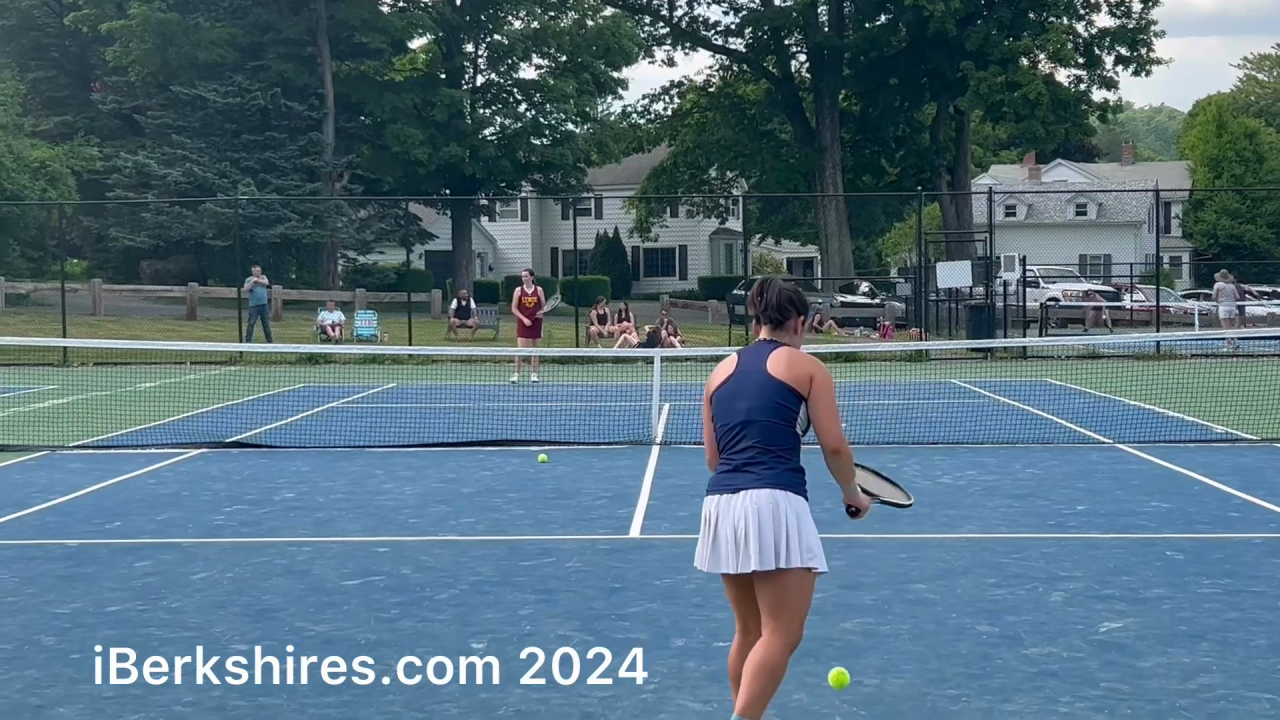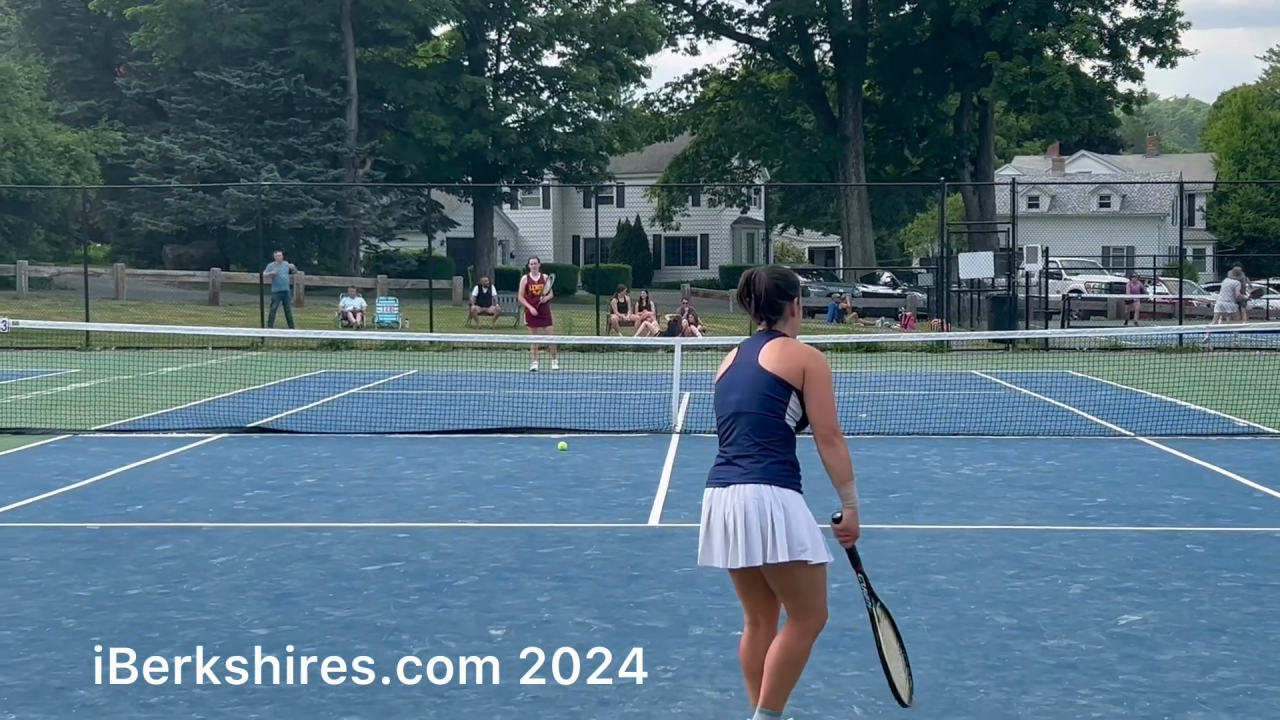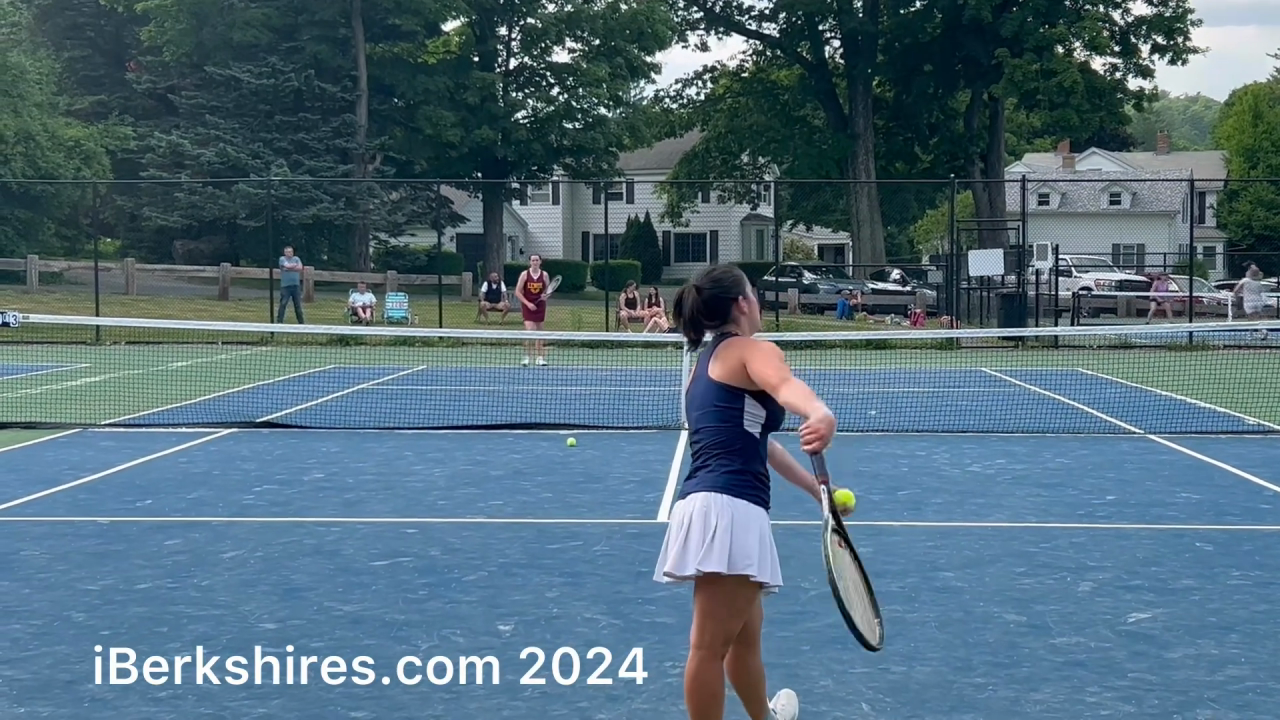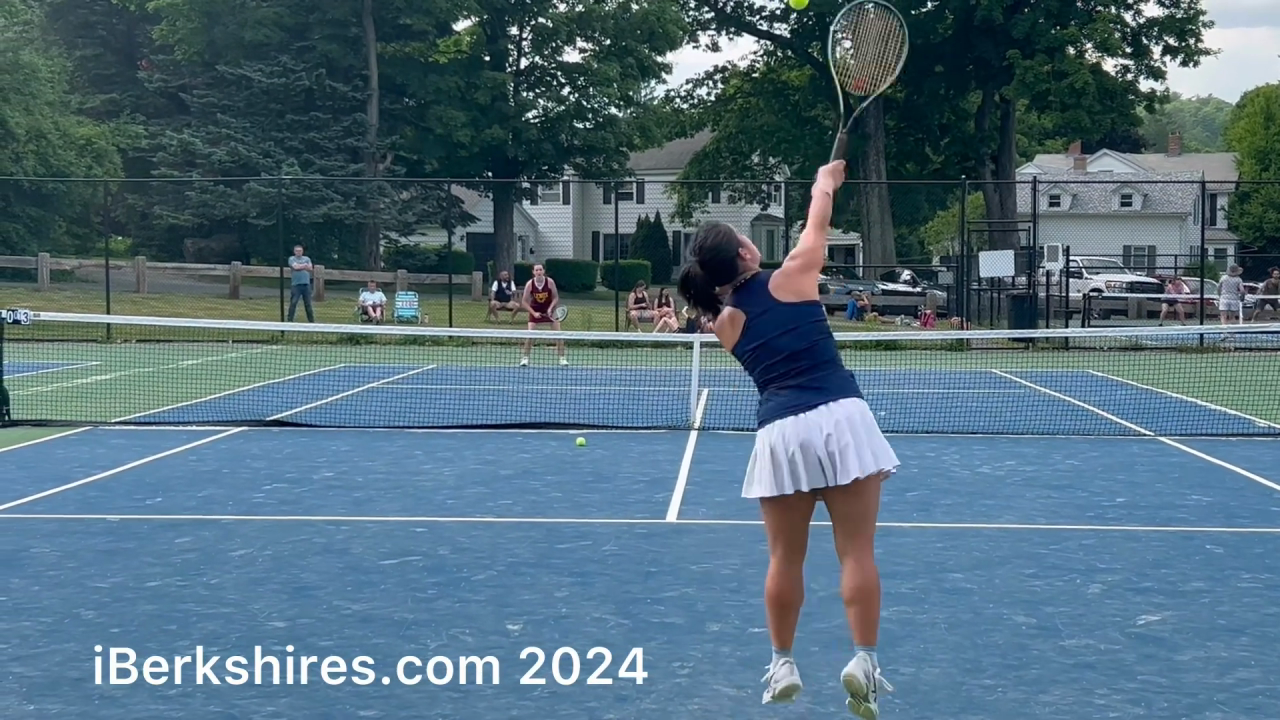
dt=1s
person 1, frame 1
left shoulder: (721, 370)
right shoulder: (807, 367)
right elbow: (834, 446)
right wrist: (854, 494)
left hip: (720, 504)
right hip: (774, 504)
left knee: (748, 631)
right knee: (781, 634)
person 1, frame 2
left shoulder: (731, 360)
right shoulder: (805, 357)
right elbow: (828, 437)
right wrist: (849, 504)
left hip: (722, 495)
right hip: (768, 498)
left knee: (760, 621)
right knee: (807, 618)
person 1, frame 3
left shoulder: (709, 363)
right shoulder: (749, 350)
right elbow: (788, 386)
left wrist: (813, 484)
right wrist: (820, 415)
left hip: (706, 505)
right hip: (729, 509)
left knee: (745, 633)
right knee: (711, 645)
person 1, frame 4
left shoulder: (726, 323)
right shoulder: (792, 276)
right elbow: (819, 222)
right wrist: (825, 182)
left hip: (780, 436)
right hip: (838, 421)
left knee: (785, 559)
right knee: (857, 553)
left ankle: (783, 664)
right ankle: (864, 660)
